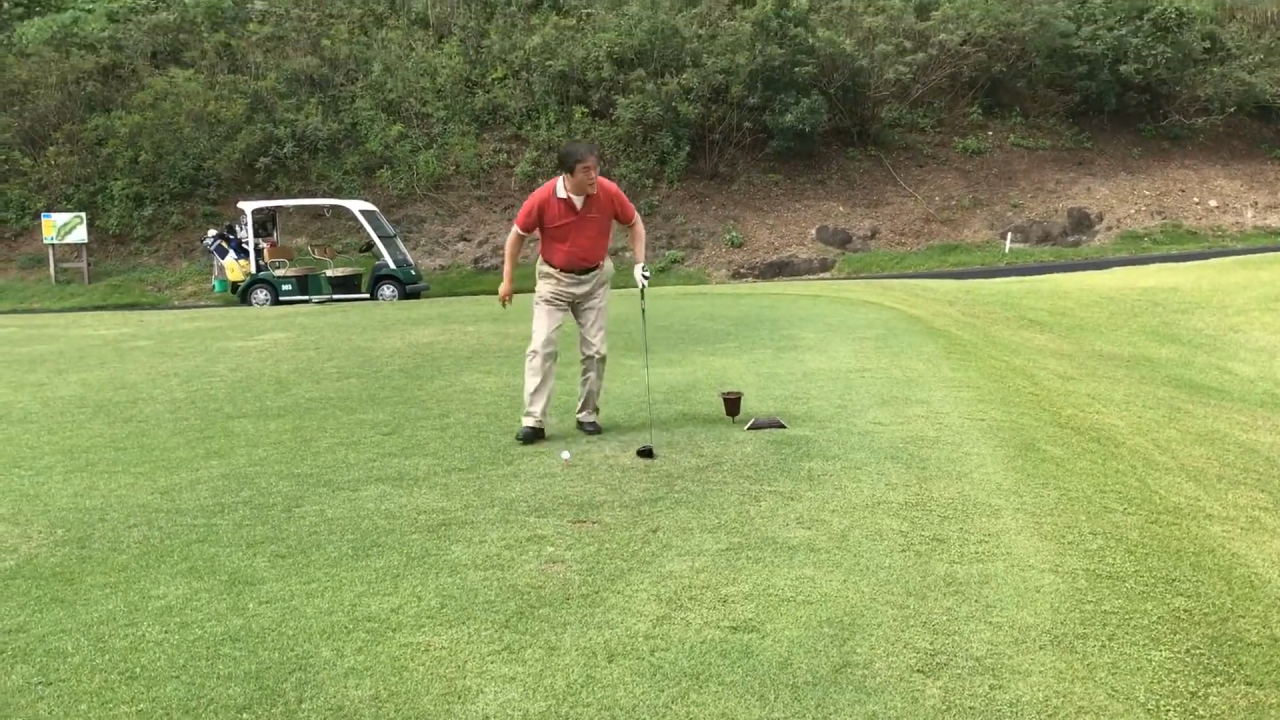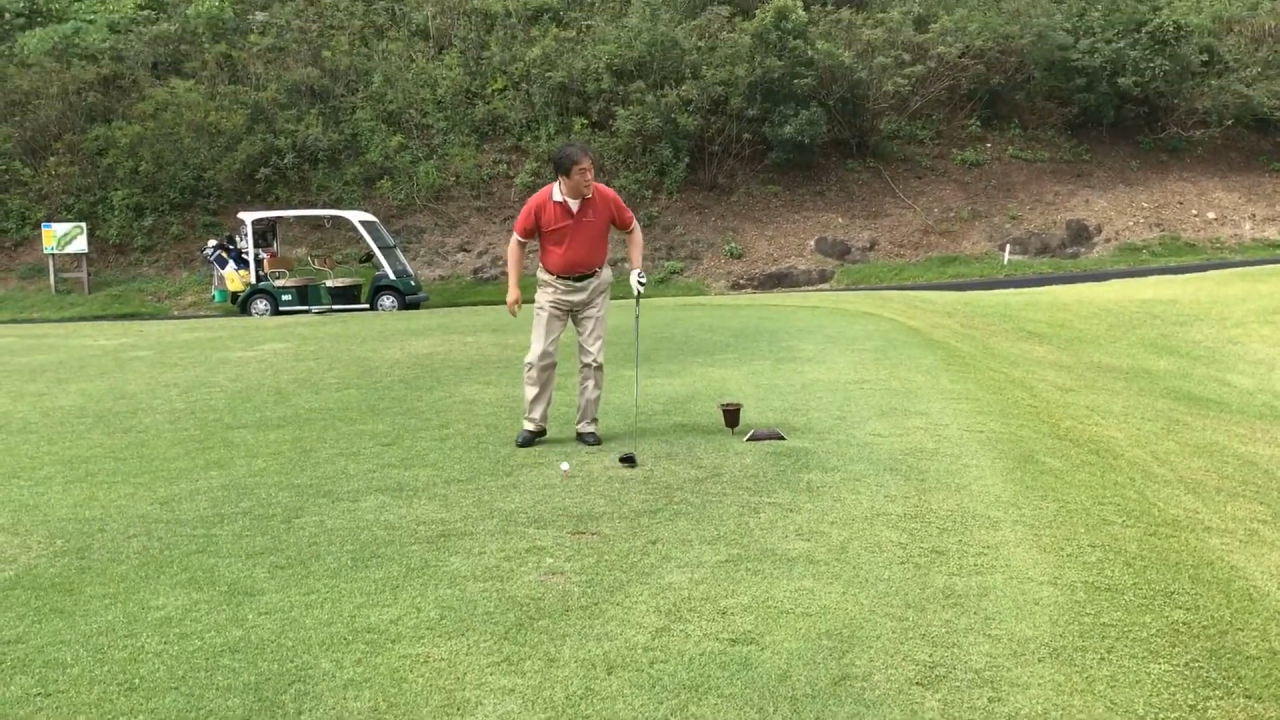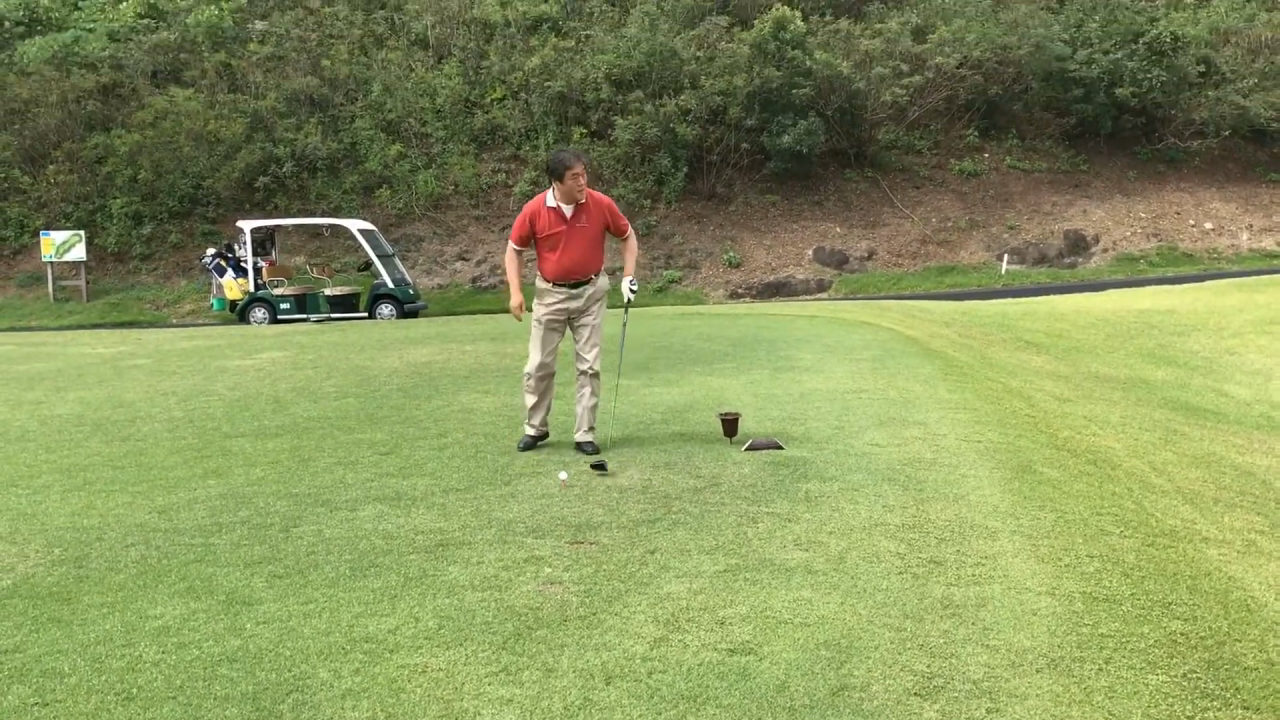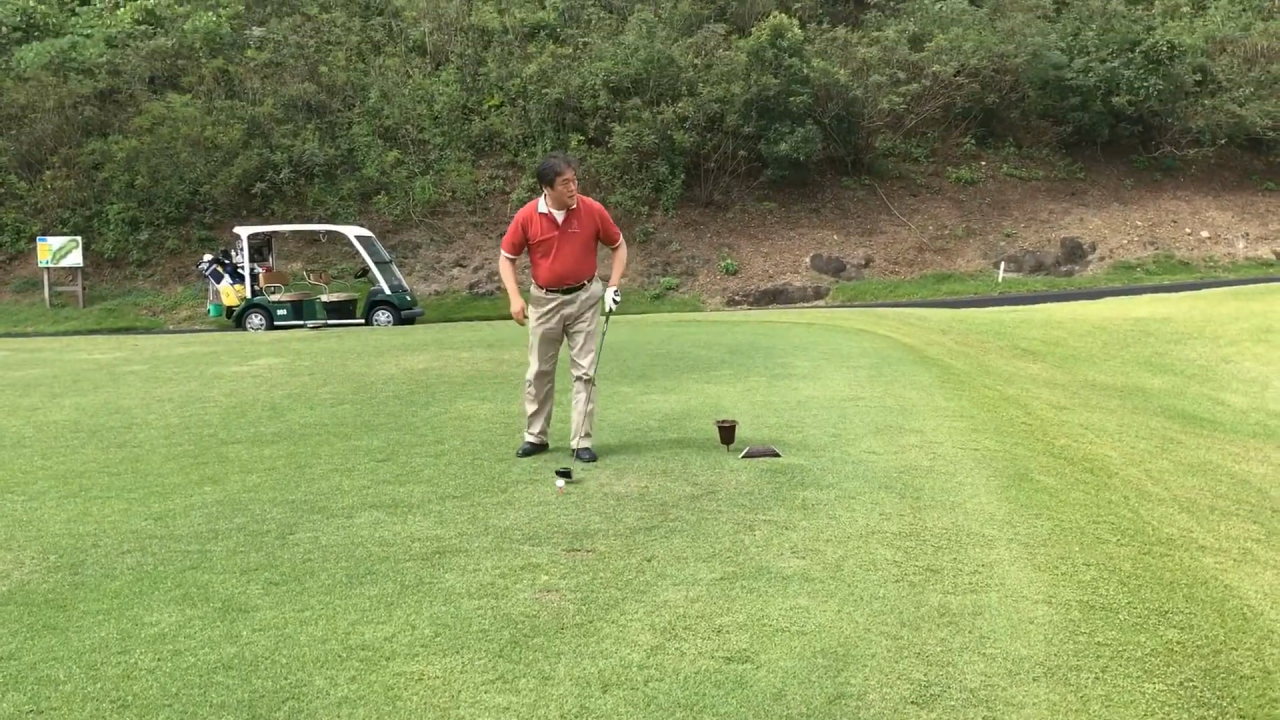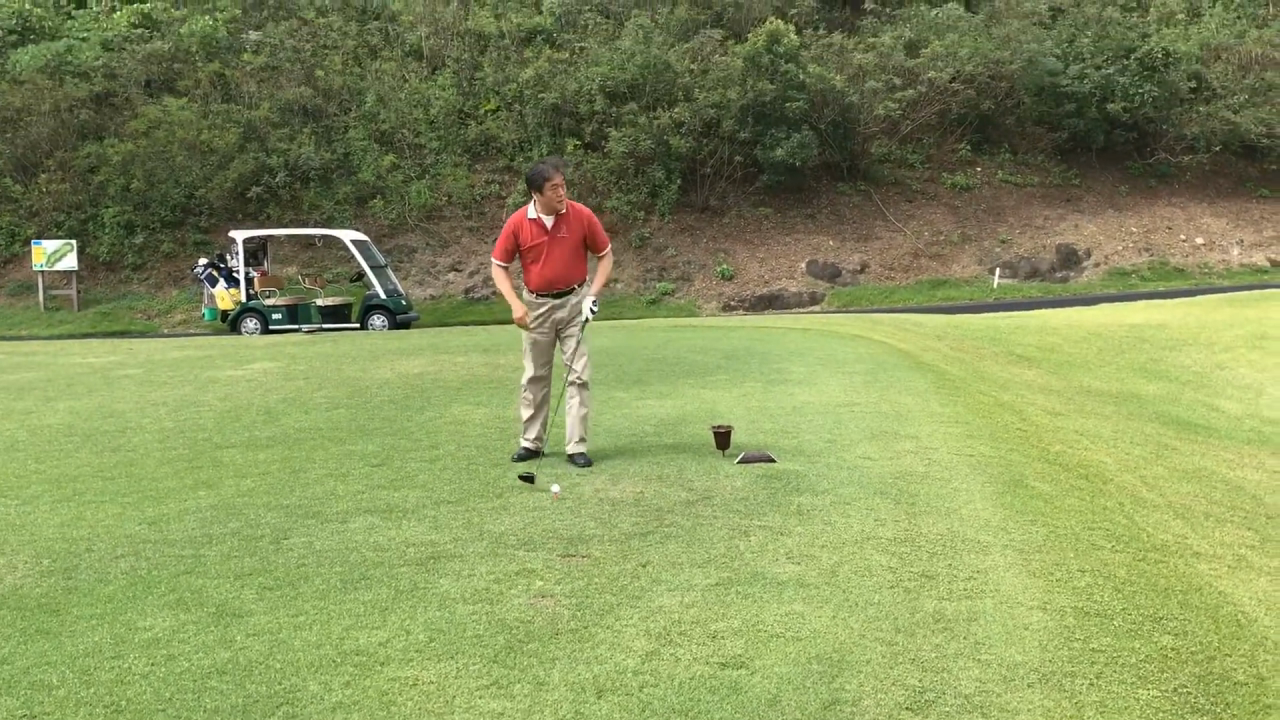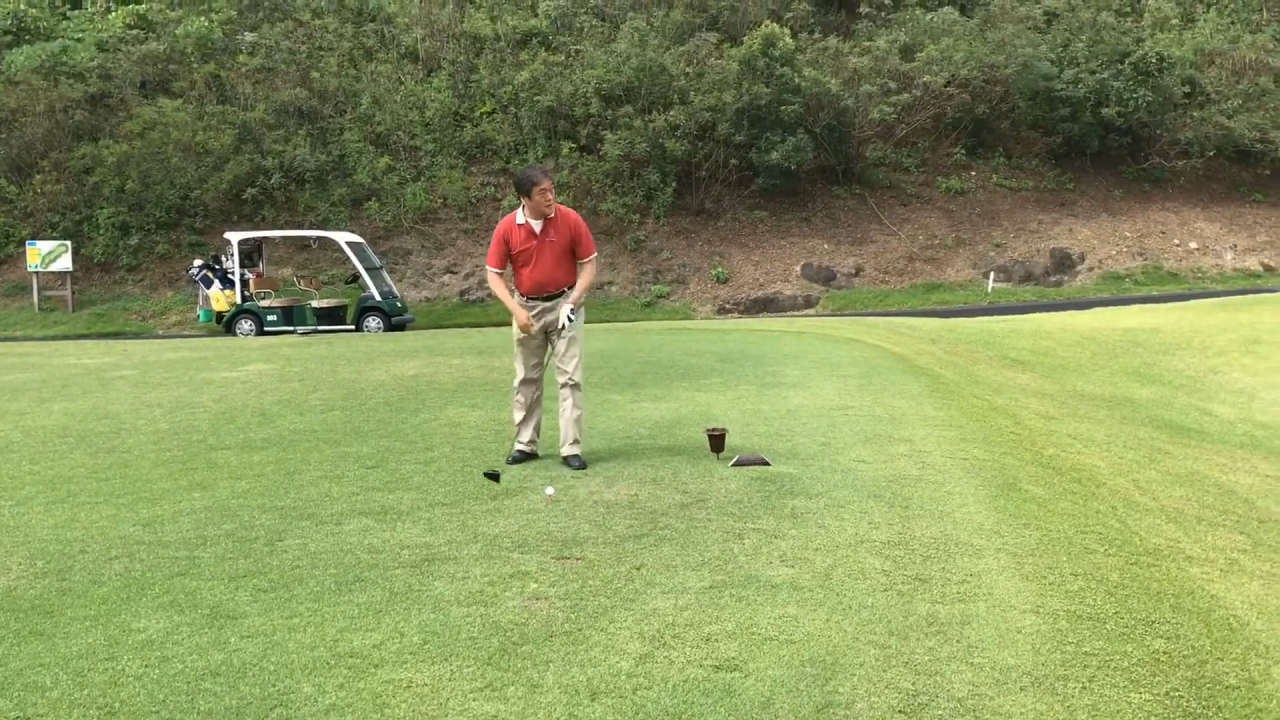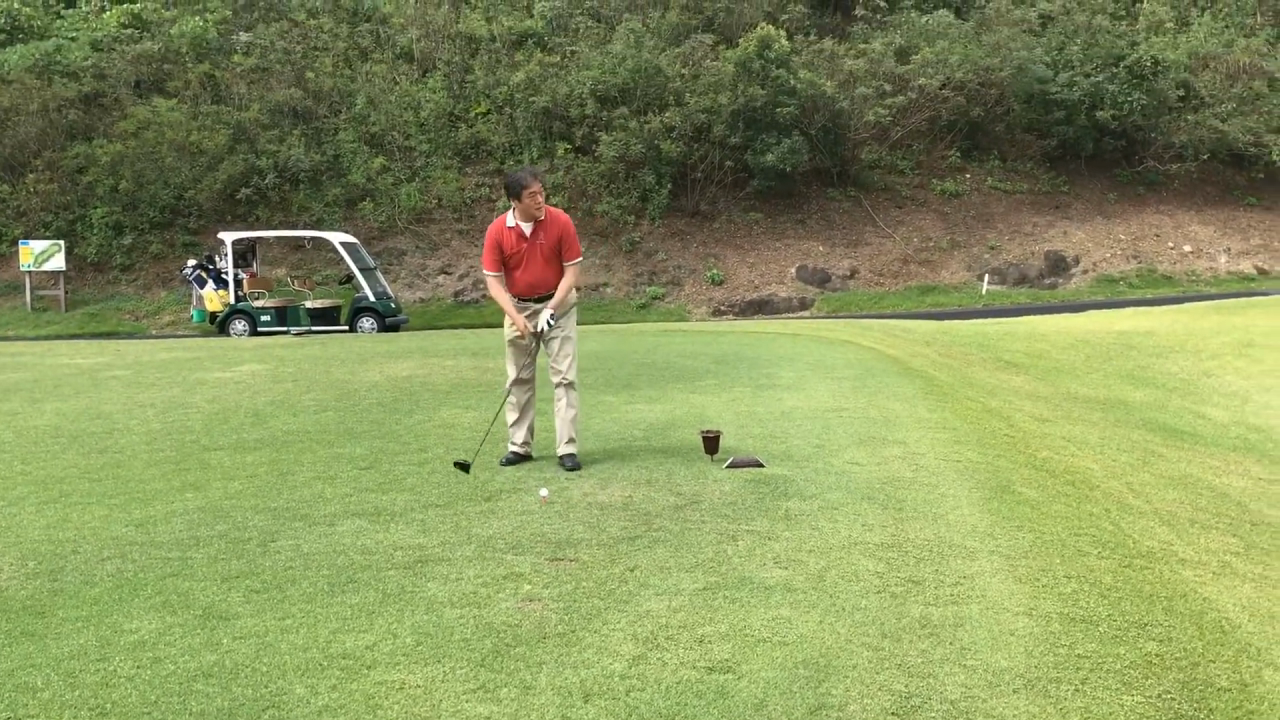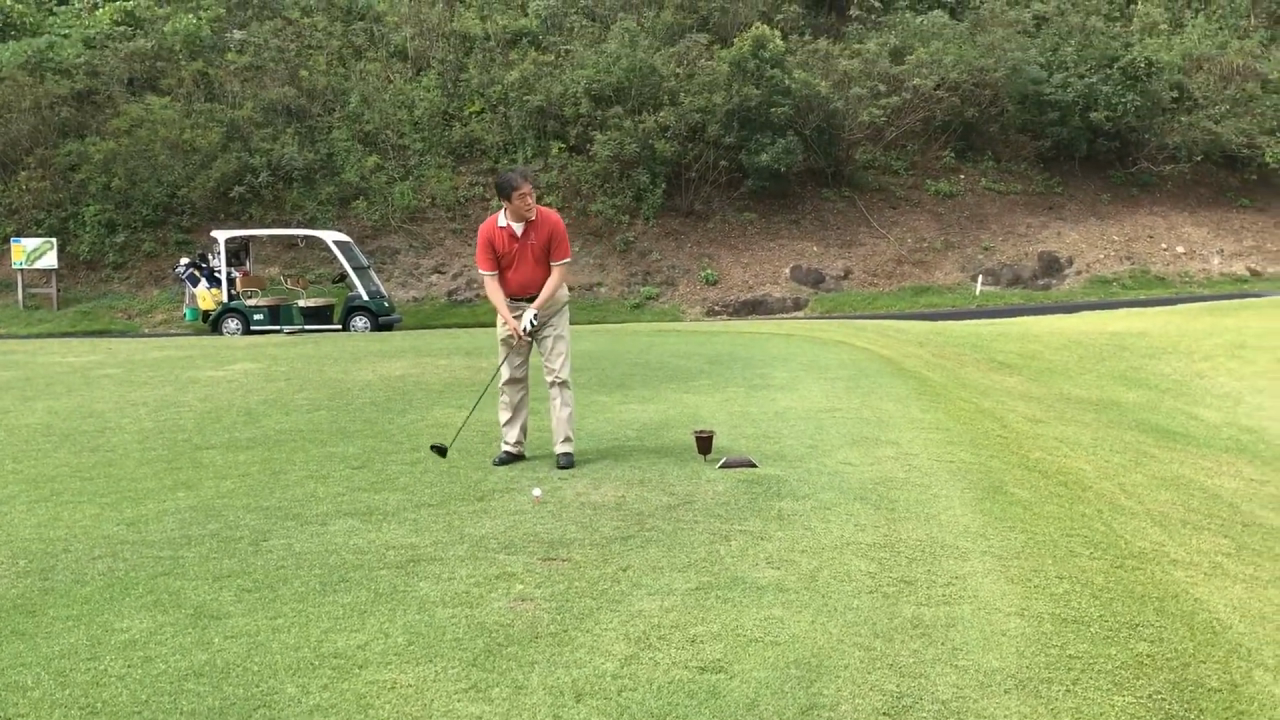
dt=0.1s
person 1, frame 1
left shoulder: (610, 193)
right shoulder: (542, 198)
left elbow: (635, 223)
right elbow: (517, 234)
left wrist: (639, 263)
right wrist: (508, 280)
left hip: (594, 279)
right hip: (553, 279)
left knee: (595, 351)
right knee: (542, 347)
left ankle: (587, 415)
right ankle: (533, 420)
person 1, frame 2
left shoulder: (606, 198)
right shoulder: (539, 203)
left elbow: (632, 229)
right elbow: (517, 242)
left wrist: (635, 269)
right wrist: (513, 286)
left hip: (593, 286)
right hip: (552, 286)
left knee: (593, 358)
right knee: (540, 356)
left ankle: (586, 425)
right ankle: (533, 423)
person 1, frame 3
left shoulder: (602, 204)
right shoulder: (534, 210)
left elbow: (628, 237)
right elbow: (513, 250)
left wrist: (628, 276)
right wrist: (515, 292)
left hip: (591, 292)
right hip: (549, 294)
left knee: (589, 365)
right knee: (538, 365)
left ankle: (585, 434)
right ankle: (535, 428)
person 1, frame 4
left shoulder: (593, 210)
right shoulder: (526, 217)
left elbow: (619, 245)
right elbow: (507, 258)
left wrist: (613, 286)
right wrist: (515, 298)
left hip: (584, 298)
right hip: (544, 300)
left knee: (584, 372)
right knee: (539, 372)
left ankle: (581, 441)
right ankle: (536, 436)
person 1, frame 5
left shoulder: (583, 216)
right shoulder: (516, 223)
left elbow: (606, 257)
right elbow: (499, 267)
left wrist: (593, 294)
right wrist: (515, 304)
left hip: (575, 302)
right hip: (536, 305)
left knee: (578, 375)
right knee: (535, 376)
left ankle: (576, 446)
right ankle: (532, 441)
person 1, frame 6
left shoulder: (571, 220)
right shoulder: (506, 228)
left elbow: (588, 264)
right elbow: (494, 274)
left wrist: (572, 303)
right wrist: (516, 310)
left hip: (564, 305)
right hip: (527, 308)
left knee: (569, 377)
right knee: (526, 379)
left ankle: (571, 448)
right ankle: (525, 443)
person 1, frame 7
left shoulder: (561, 222)
right shoulder: (496, 231)
left elbow: (572, 272)
right elbow: (494, 282)
left wrist: (549, 310)
right wrist: (516, 318)
left hip: (557, 307)
right hip: (519, 308)
left knee: (564, 376)
right knee: (519, 378)
left ankle: (567, 448)
right ankle: (519, 445)
person 1, frame 8
left shoulder: (552, 222)
right shoulder: (488, 230)
left elbow: (559, 272)
right elbow: (491, 280)
left wrist: (535, 310)
right wrist: (509, 318)
left hip: (549, 306)
right hip: (511, 307)
left knee: (558, 375)
right knee: (512, 378)
left ankle: (563, 446)
right ankle: (512, 445)
